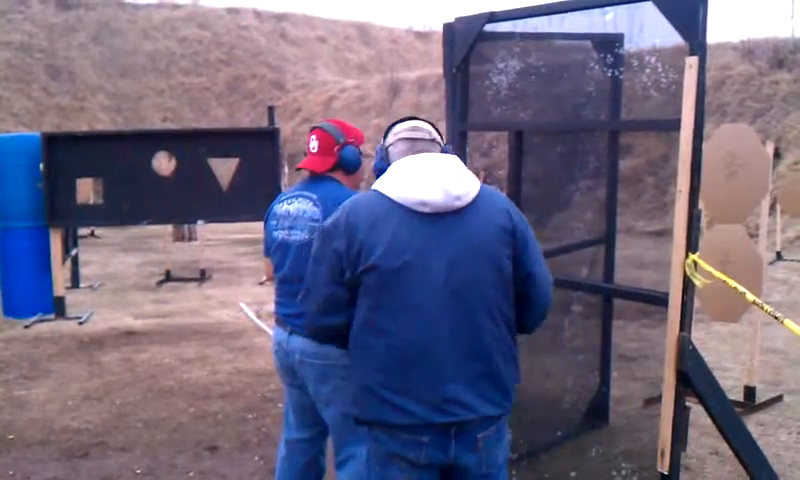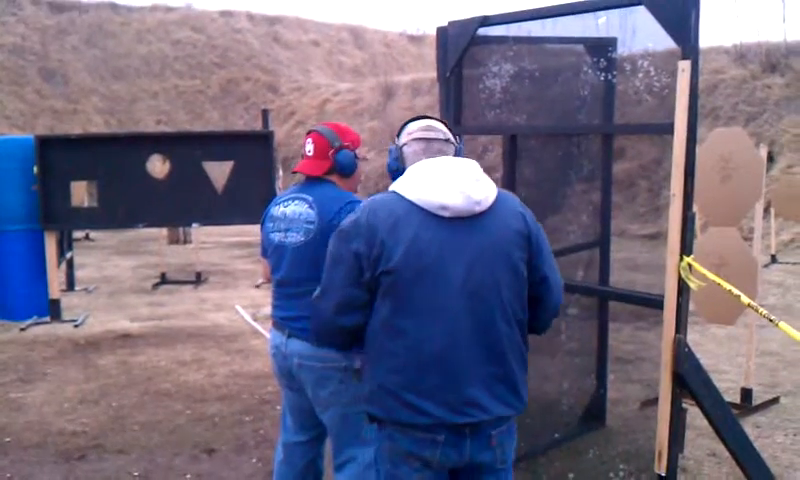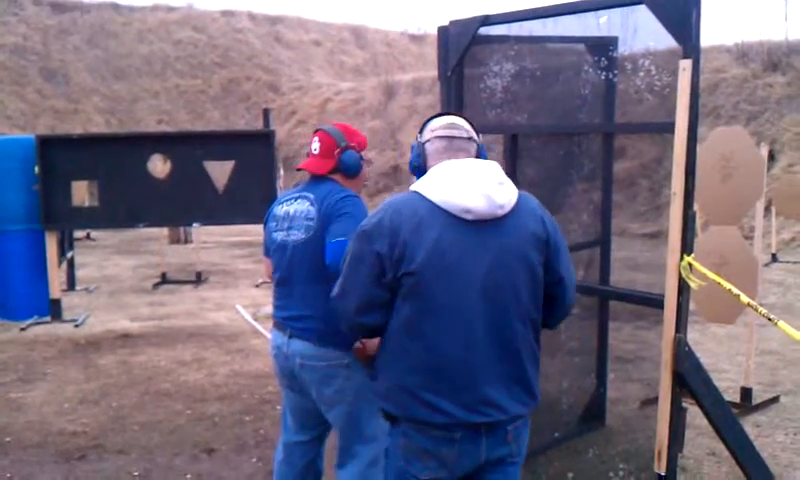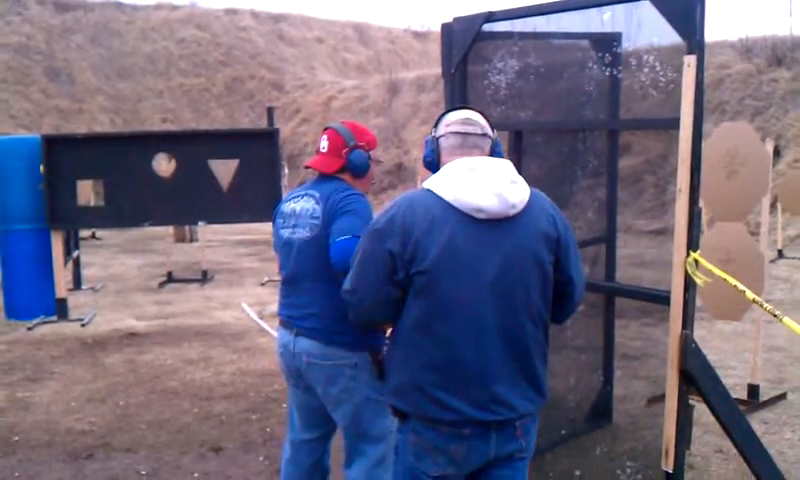
dt=0.2s
person 1, frame 1
left shoulder: (353, 218)
right shoulder: (500, 208)
left elbow: (324, 321)
right elbow: (536, 305)
left hip: (397, 419)
right hip: (484, 413)
person 1, frame 2
left shoulder: (371, 219)
right shoulder: (515, 212)
left elbow: (334, 321)
right elbow: (546, 306)
left hip: (410, 421)
right hip: (494, 416)
person 1, frame 3
left shoulder: (392, 218)
right shoulder: (533, 213)
left elbow: (356, 315)
right elbow: (559, 304)
left hip: (424, 421)
right hip: (507, 416)
person 1, frame 4
left shoulder: (405, 216)
right shoulder: (545, 212)
left elbow: (364, 306)
right elbow: (567, 300)
left hip: (433, 419)
right hip: (516, 413)
person 2, frame 1
left shoulder: (282, 202)
right shoulder: (348, 205)
left hip: (287, 337)
right hip: (331, 346)
left knee: (299, 436)
right knee: (359, 448)
person 2, frame 2
left shoulder: (278, 204)
right shoulder: (344, 206)
left hip: (283, 340)
right hip: (329, 350)
left knee: (296, 439)
right knee: (359, 451)
person 2, frame 3
left shoulder: (281, 203)
right shoulder: (343, 202)
right elbow: (343, 262)
left hip: (285, 340)
right hip: (330, 350)
left knee: (298, 439)
right knee: (365, 448)
person 2, frame 4
left shoulder: (290, 201)
right shoulder: (348, 200)
right elbow: (349, 259)
left hip: (292, 339)
right hip: (339, 350)
left knee: (305, 438)
right knee: (372, 449)
